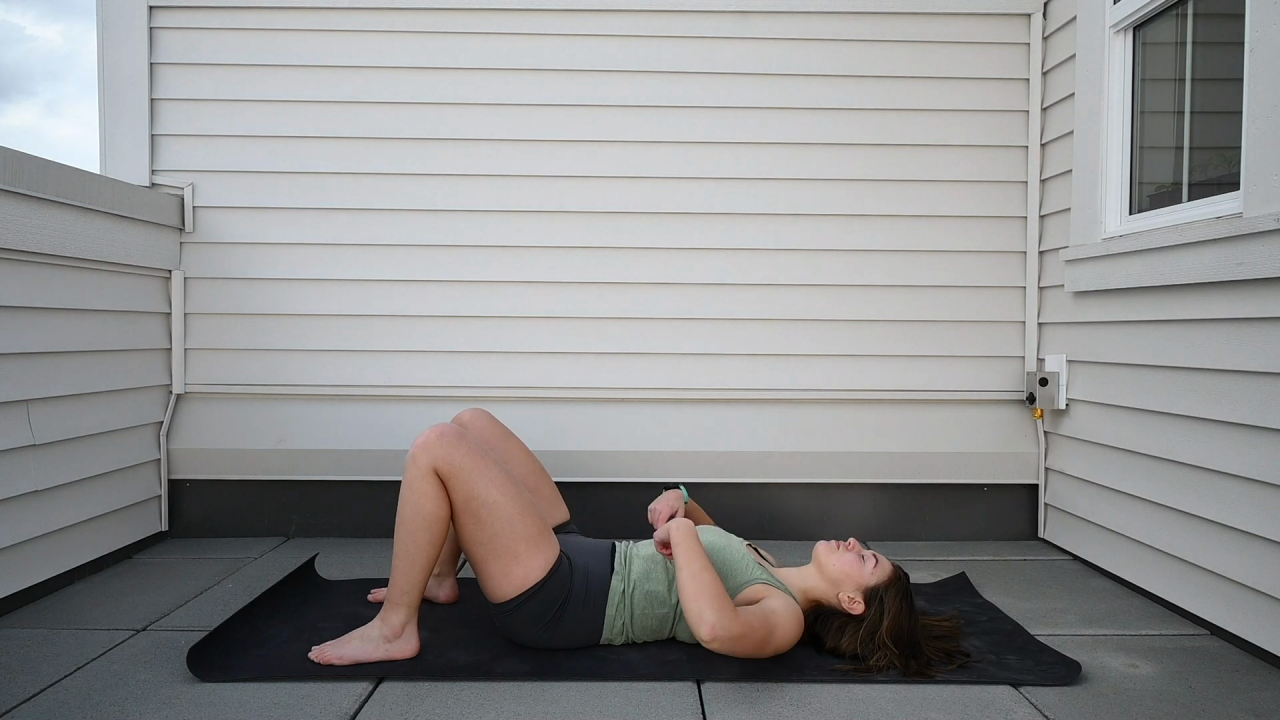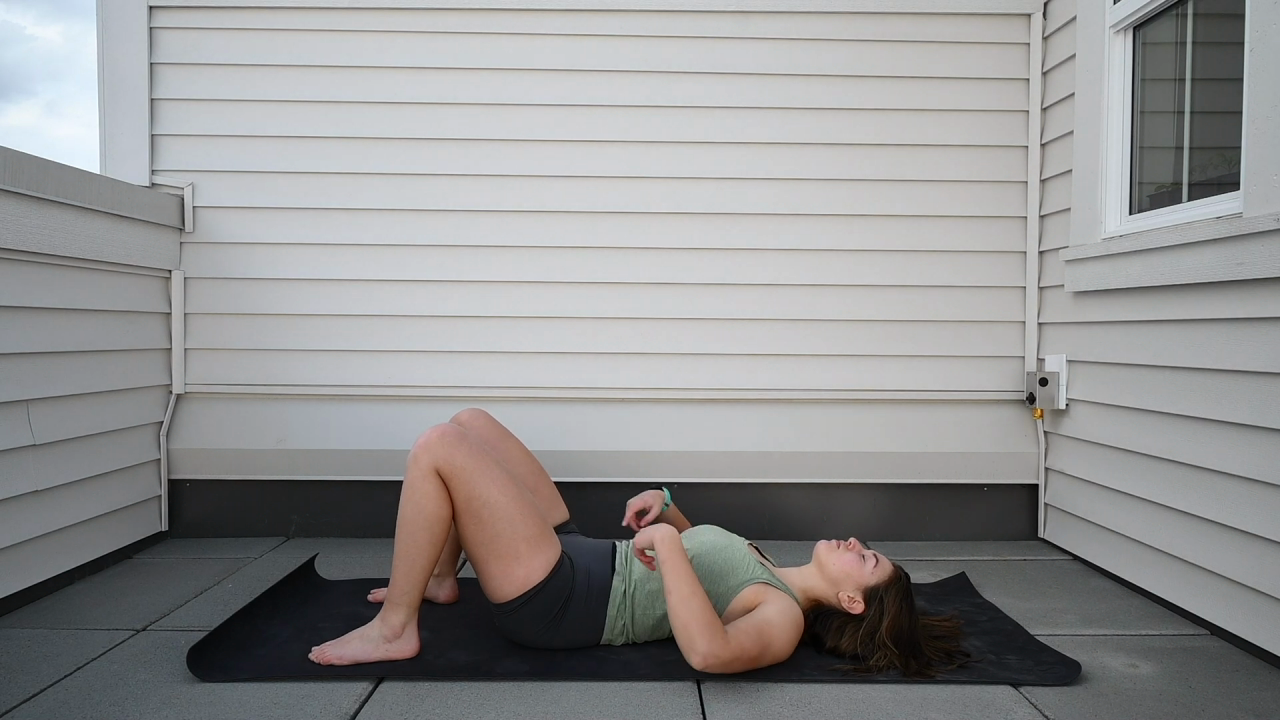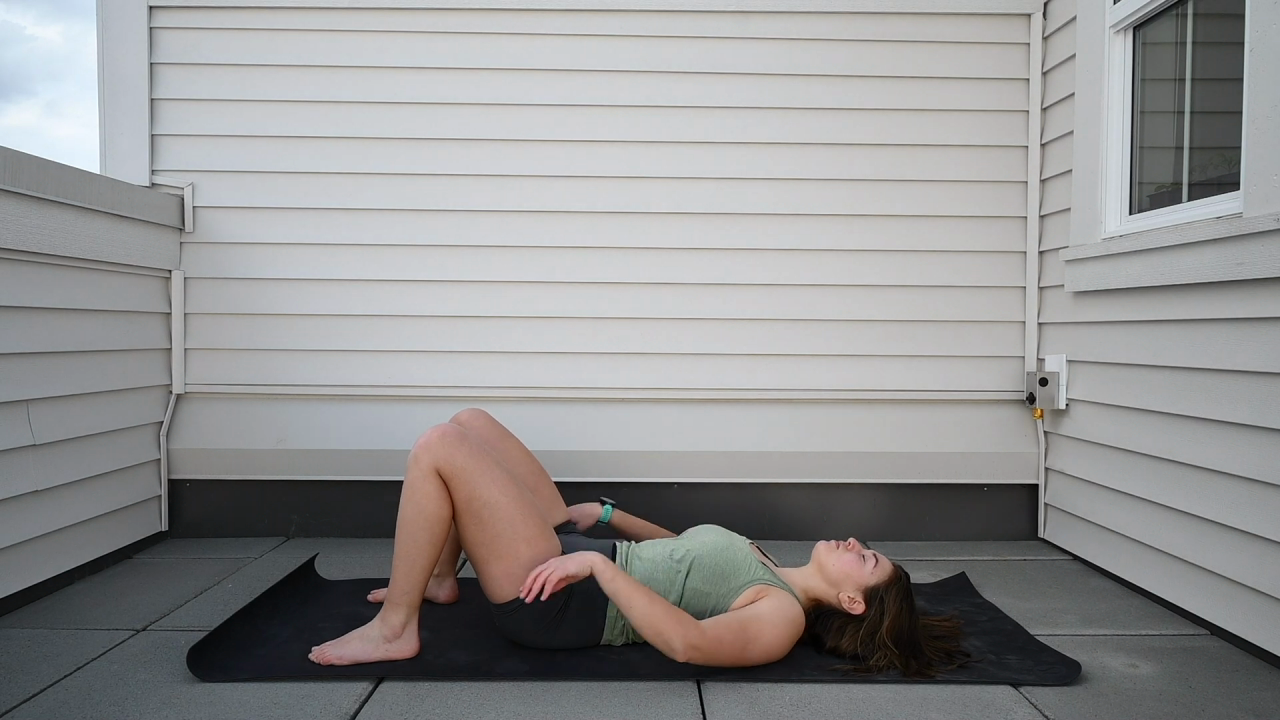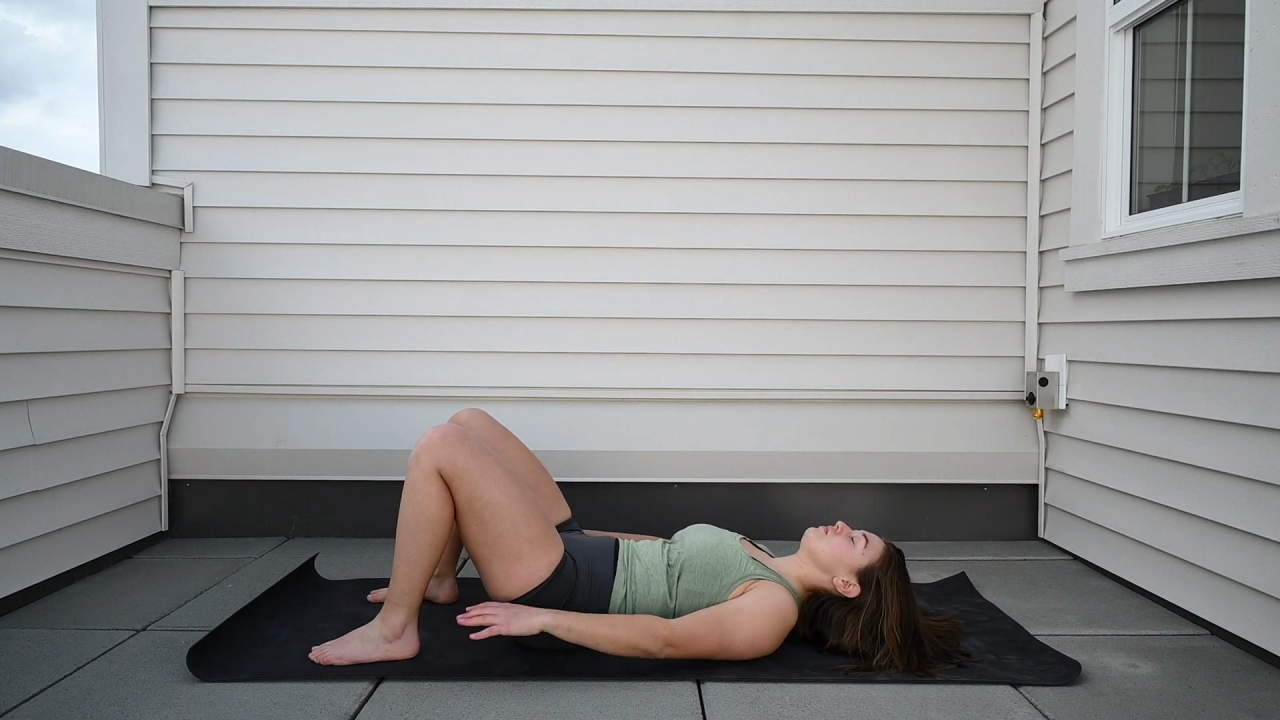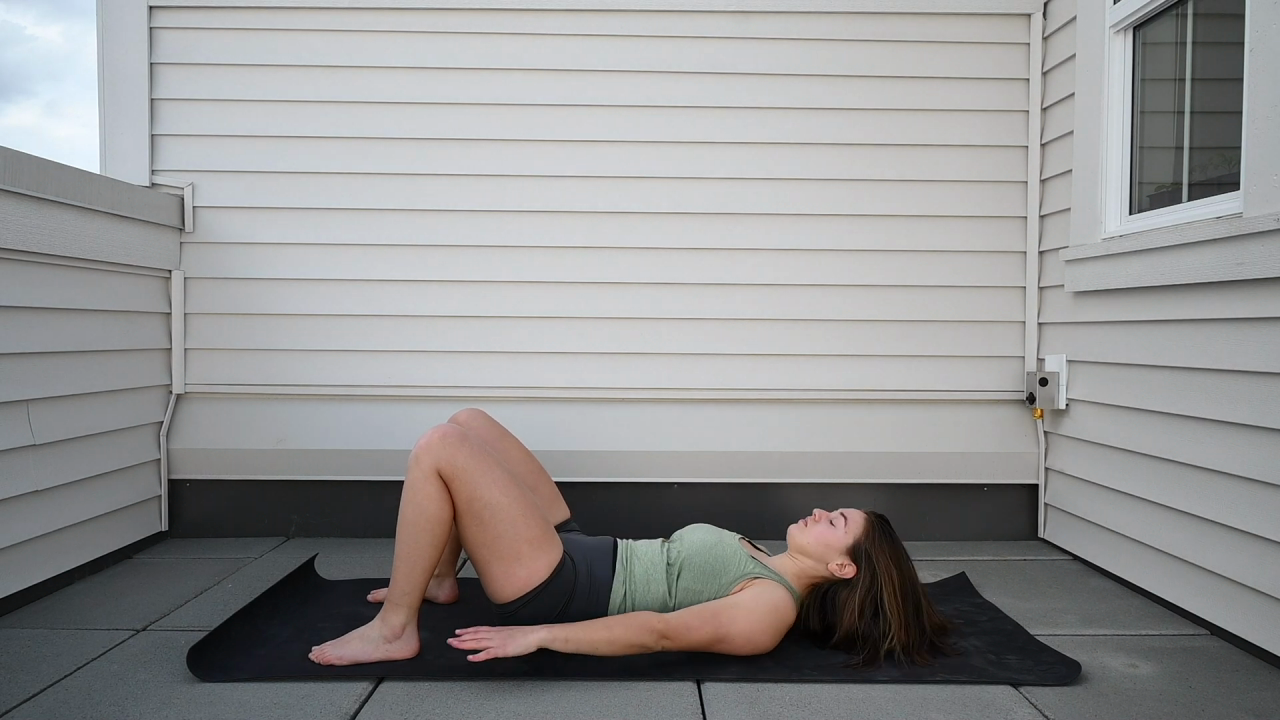
dt=0.2s
person 1, frame 1
left shoulder: (784, 619)
right shoulder: (770, 572)
left elbow: (712, 627)
right elbow: (700, 535)
left wrist: (683, 534)
right wrist: (681, 500)
left hip: (553, 600)
right hip: (577, 555)
left knee: (435, 448)
right knee: (470, 423)
left ankle: (393, 630)
right ankle: (438, 578)
person 1, frame 2
left shoulder: (785, 620)
right shoulder: (769, 574)
left elbow: (710, 652)
left wrist: (666, 545)
right wrist: (661, 506)
left hip: (554, 602)
right hip: (577, 556)
left knee: (437, 448)
right knee: (469, 422)
left ankle: (394, 631)
right ankle: (438, 578)
person 1, frame 3
left shoulder: (783, 618)
right shoulder: (768, 572)
left elbow: (690, 642)
left wrist: (599, 563)
right wrist: (606, 515)
left hip: (561, 606)
right hip: (581, 557)
left knee: (438, 448)
right knee: (468, 421)
left ankle: (393, 630)
right ankle: (437, 578)
person 1, frame 4
left shoulder: (773, 611)
right shoulder: (762, 562)
left elbow: (666, 639)
left wrist: (541, 618)
right wrist: (583, 532)
left hip: (563, 590)
right hip: (587, 553)
left knee: (438, 448)
right knee: (467, 421)
left ankle: (393, 631)
right ankle: (436, 578)
person 1, frame 5
left shoulder: (772, 607)
right shoulder: (766, 564)
left elbow: (663, 633)
left wrist: (537, 634)
left hip: (560, 591)
right hip: (585, 554)
left knee: (437, 449)
right knee: (466, 422)
left ankle: (393, 630)
right ankle: (437, 578)
